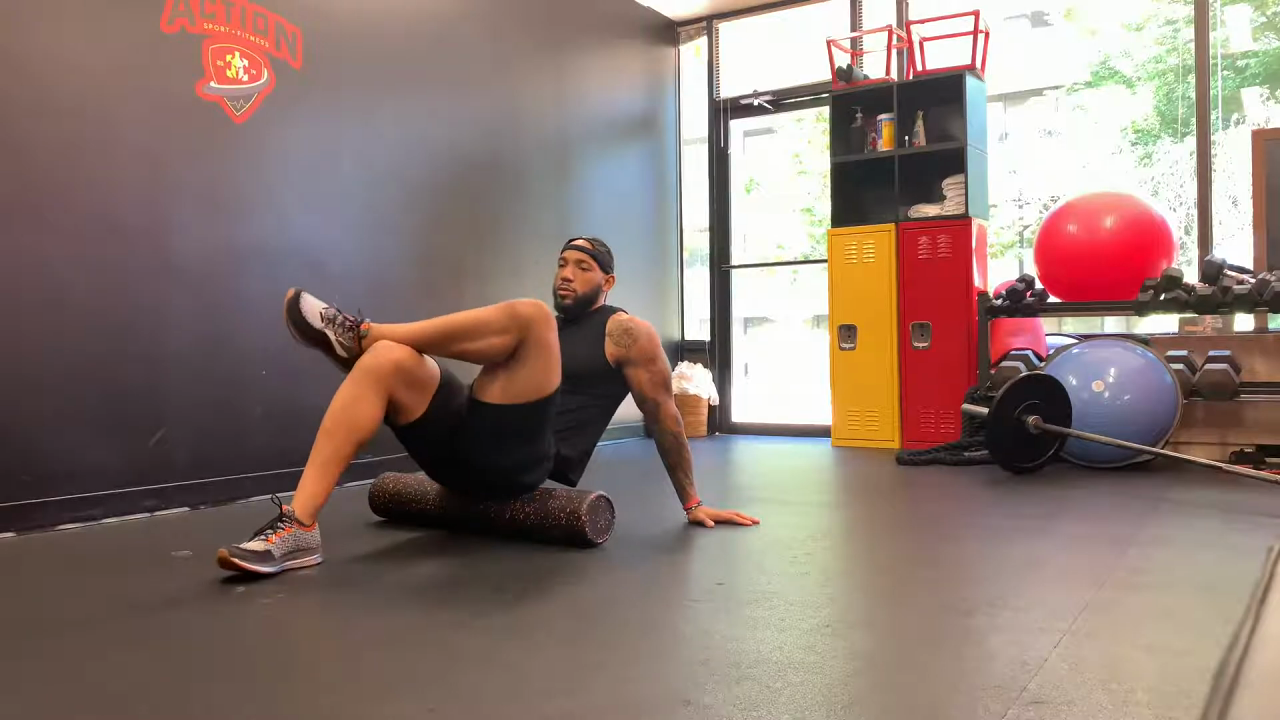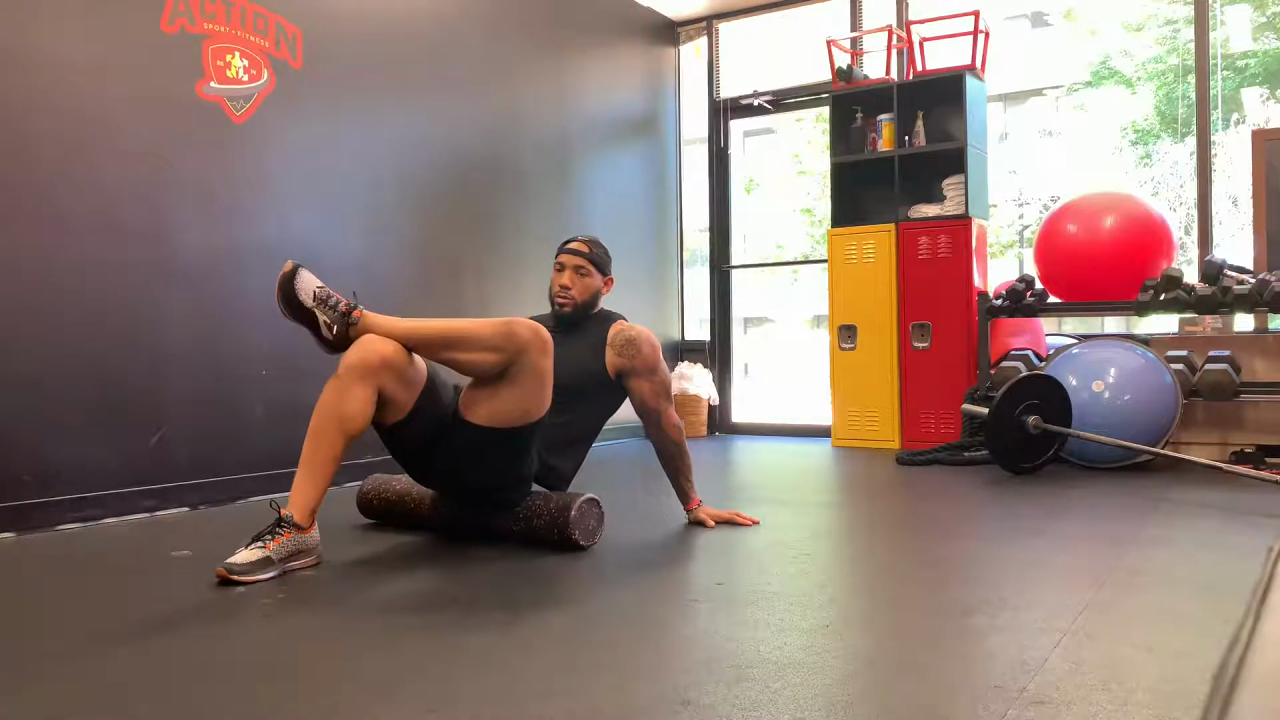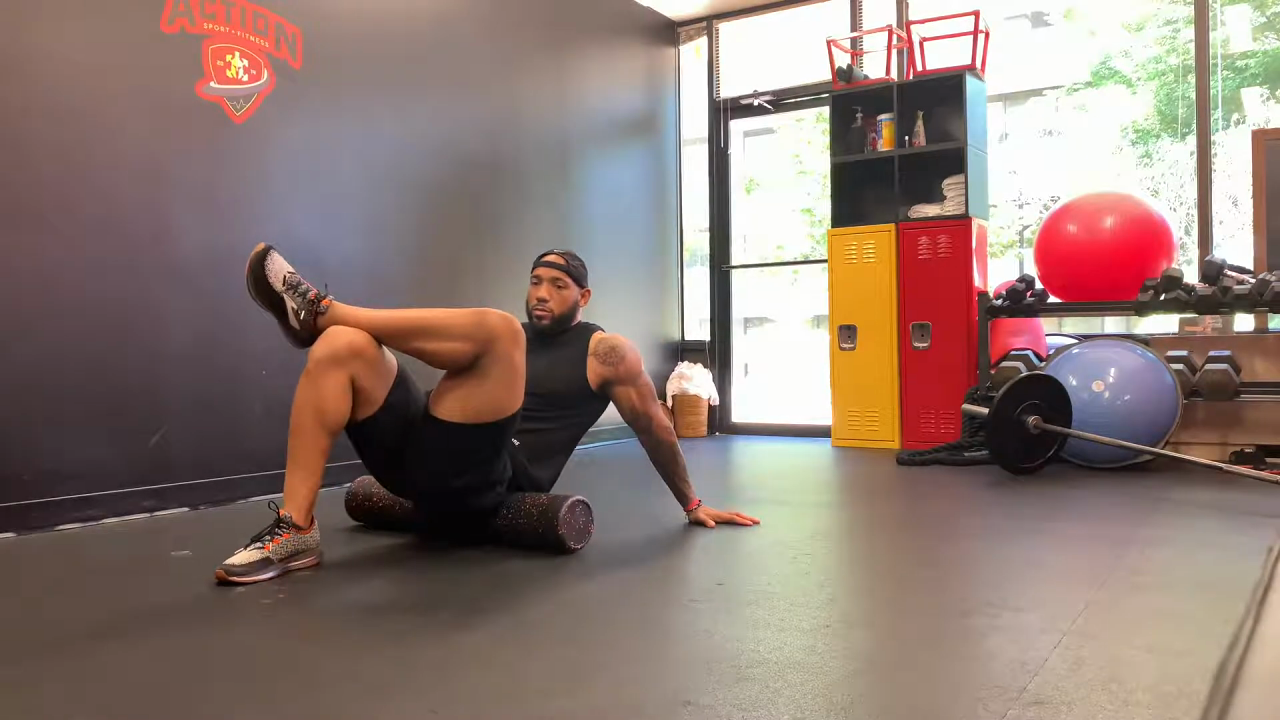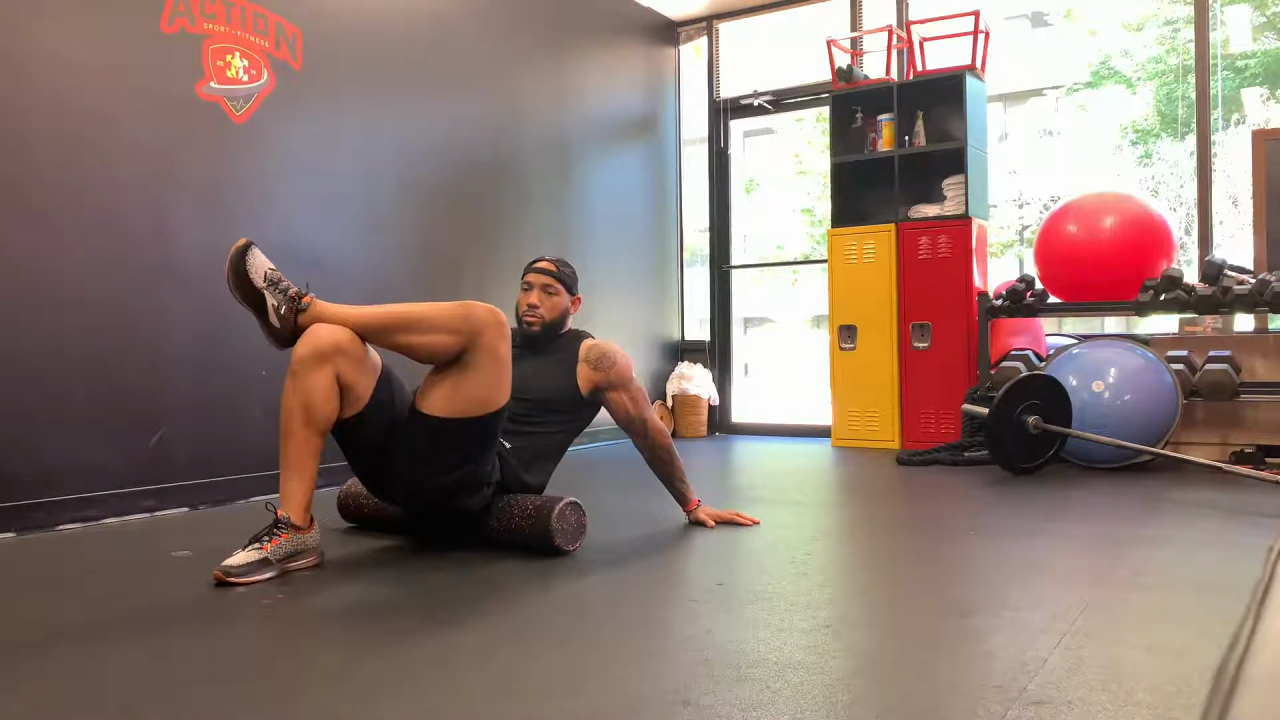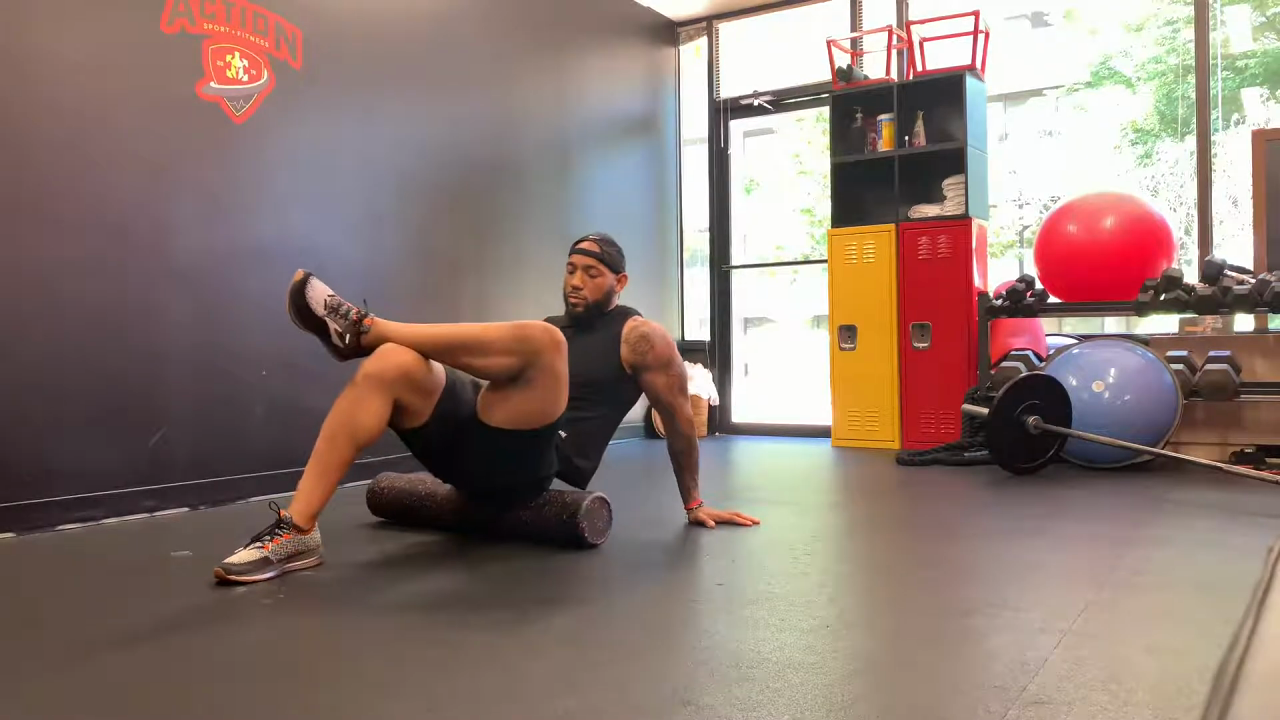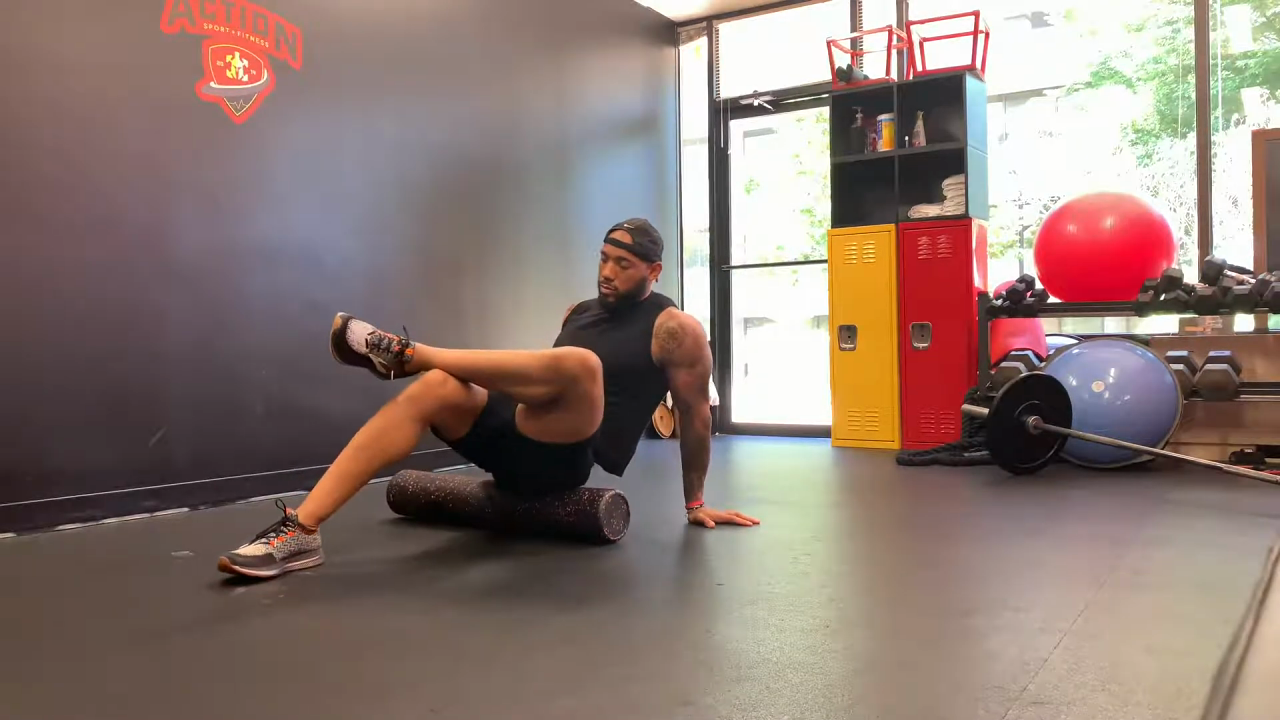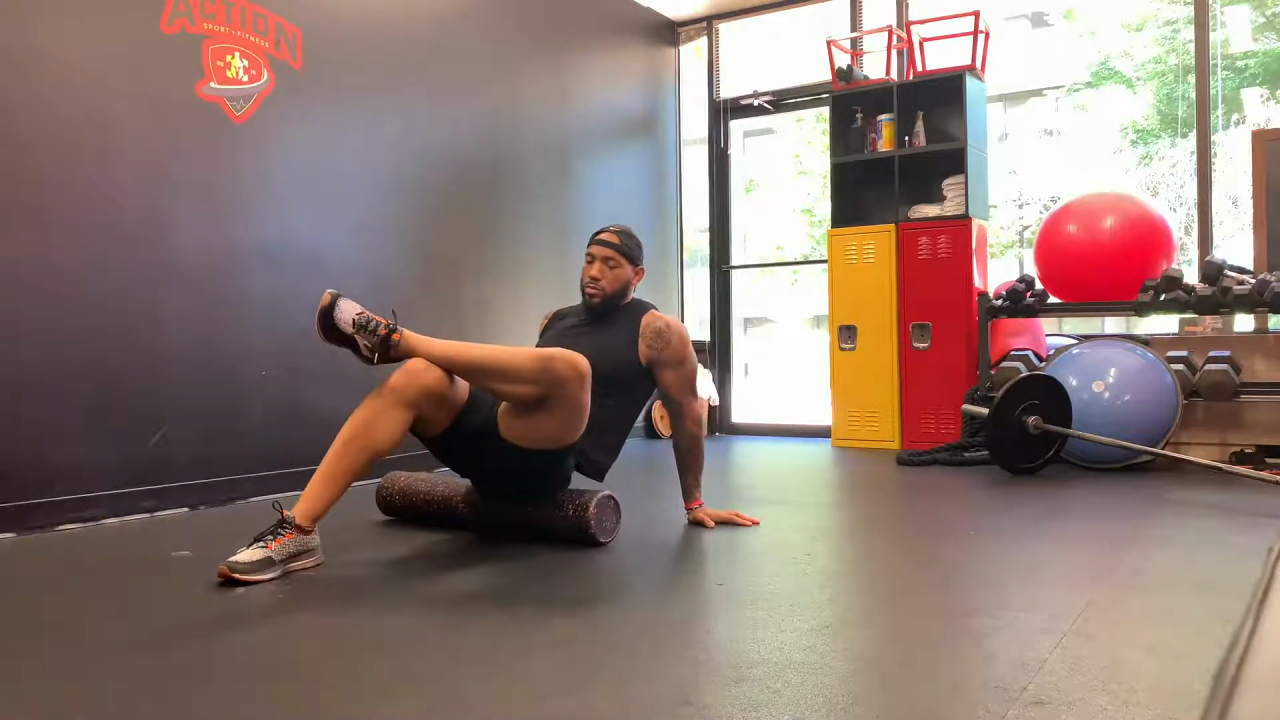
dt=0.7s
person 1, frame 1
left shoulder: (626, 335)
right shoulder: (548, 336)
left elbow: (664, 415)
left wrist: (691, 503)
left hip: (517, 459)
right hip: (471, 449)
left knee: (528, 315)
right knee: (386, 362)
left ankle: (361, 335)
right ankle: (299, 527)
person 1, frame 2
left shoulder: (626, 342)
right shoulder: (534, 327)
left elbow: (664, 423)
left wrist: (692, 504)
left hip: (504, 468)
right hip: (450, 445)
left knee: (525, 339)
right knee: (371, 356)
left ankle: (352, 319)
right ankle: (296, 529)
person 1, frame 3
left shoulder: (606, 352)
right shoulder: (514, 343)
left elbow: (654, 428)
left wrist: (692, 504)
left hip: (476, 474)
right hip: (422, 454)
left knee: (496, 328)
right knee: (341, 347)
left ankle: (319, 309)
right ankle: (295, 529)
person 1, frame 4
left shoulder: (595, 359)
right shoulder: (503, 346)
left elbow: (648, 430)
left wrist: (691, 504)
left hip: (464, 475)
right hip: (408, 456)
left knee: (482, 320)
right knee: (324, 346)
left ankle: (300, 309)
right ankle: (294, 530)
person 1, frame 5
left shoulder: (640, 337)
right shoulder: (556, 327)
left elbow: (678, 416)
left wrist: (693, 502)
left hip: (523, 464)
right hip: (472, 442)
left knee: (540, 339)
right knee: (392, 365)
left ankle: (364, 328)
right ankle: (297, 530)
person 1, frame 6
left shoulder: (674, 329)
right shoulder: (579, 312)
left elbow: (695, 414)
left wrist: (695, 503)
left hip: (564, 456)
right hip: (515, 432)
left knee: (580, 363)
right knee: (434, 390)
left ankle: (408, 352)
right ankle: (301, 530)
person 1, frame 7
left shoulder: (657, 332)
right shoulder: (558, 319)
left elbow: (687, 415)
left wrist: (694, 502)
left hip: (544, 462)
right hip: (493, 435)
left knee: (569, 366)
right knee: (417, 378)
left ankle: (396, 338)
right ankle: (298, 531)
